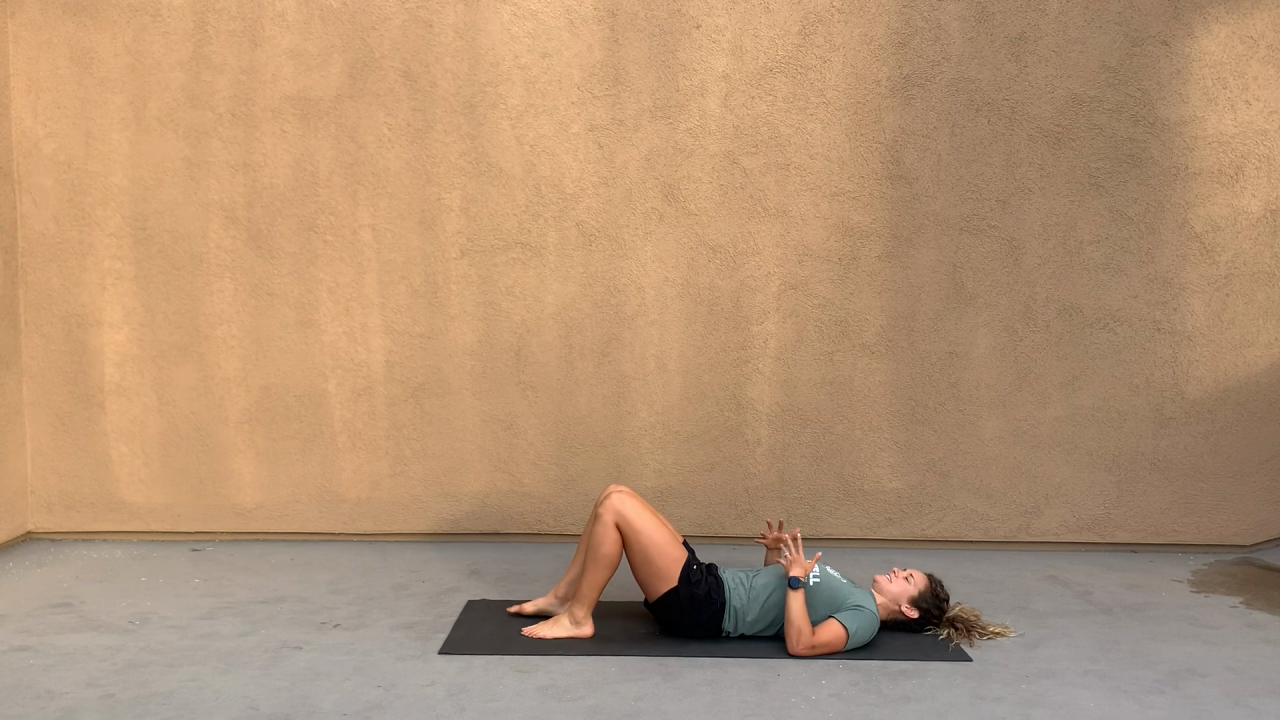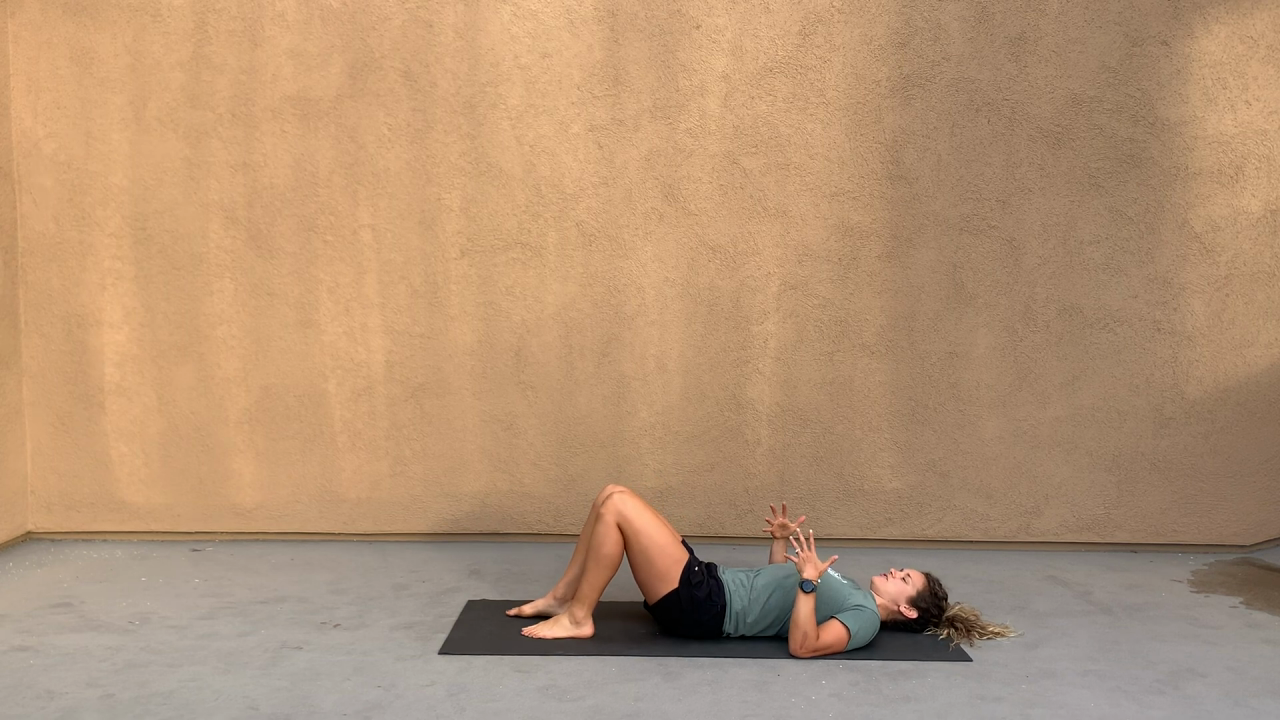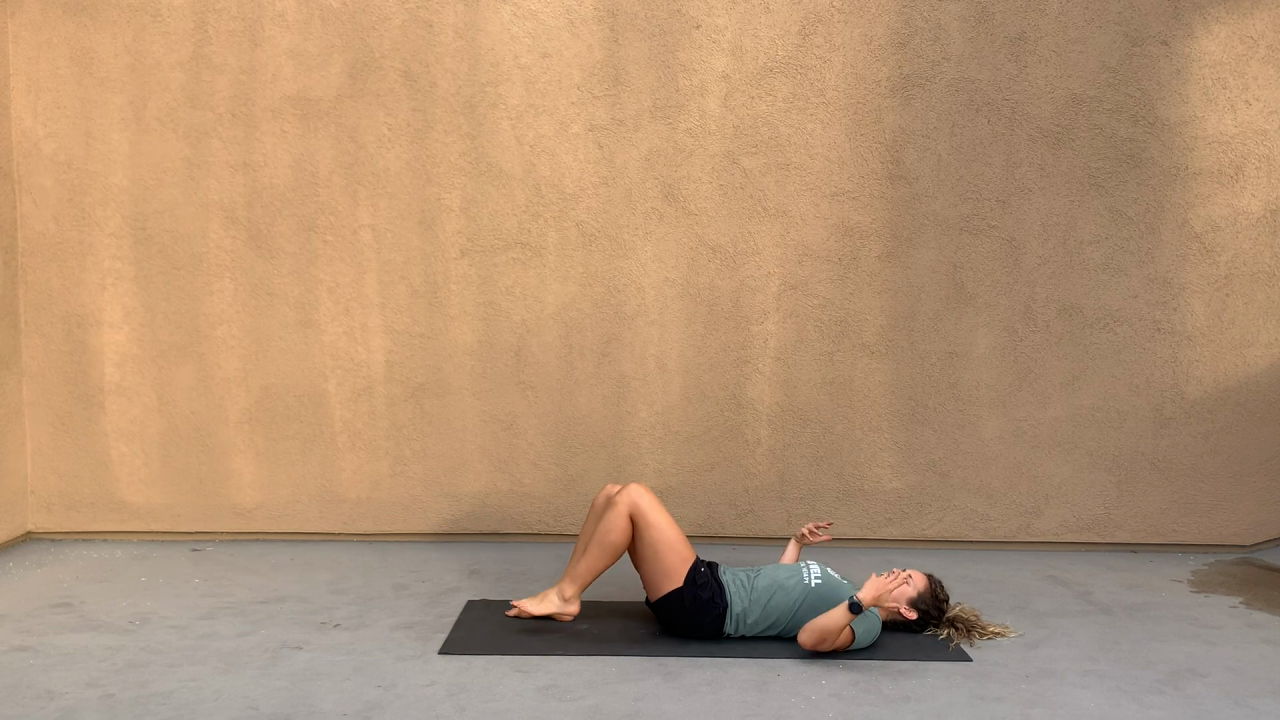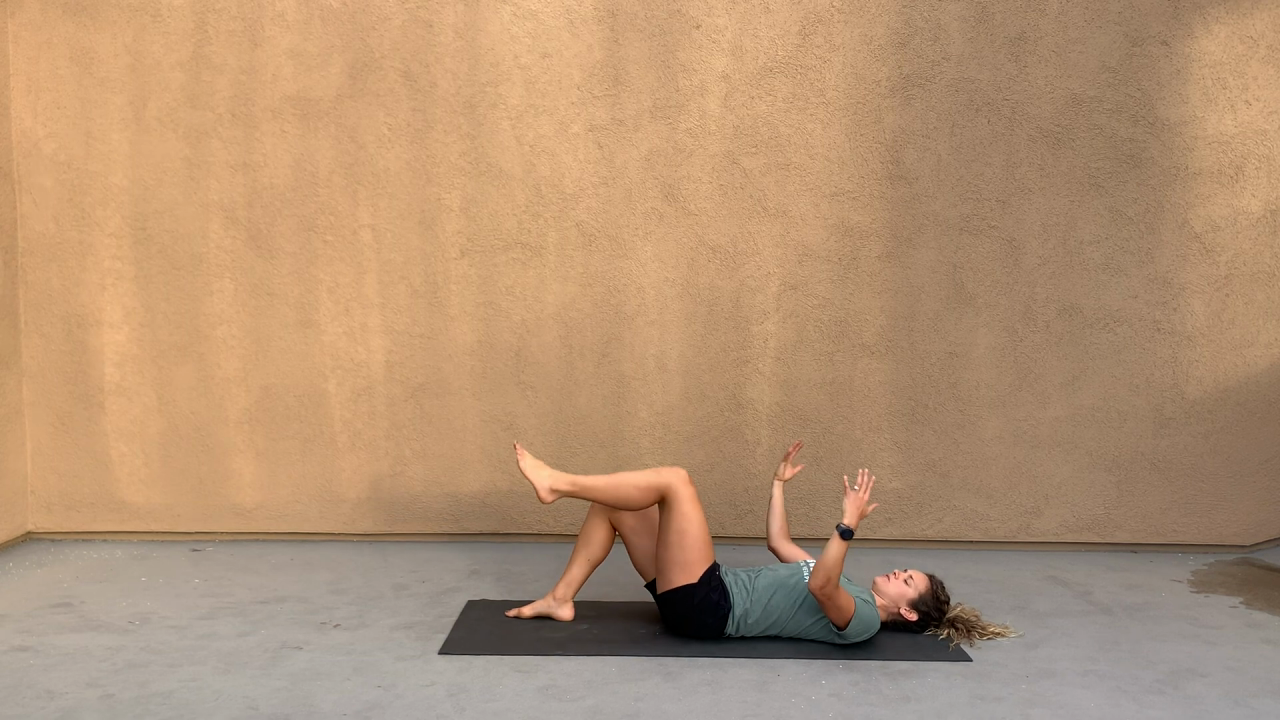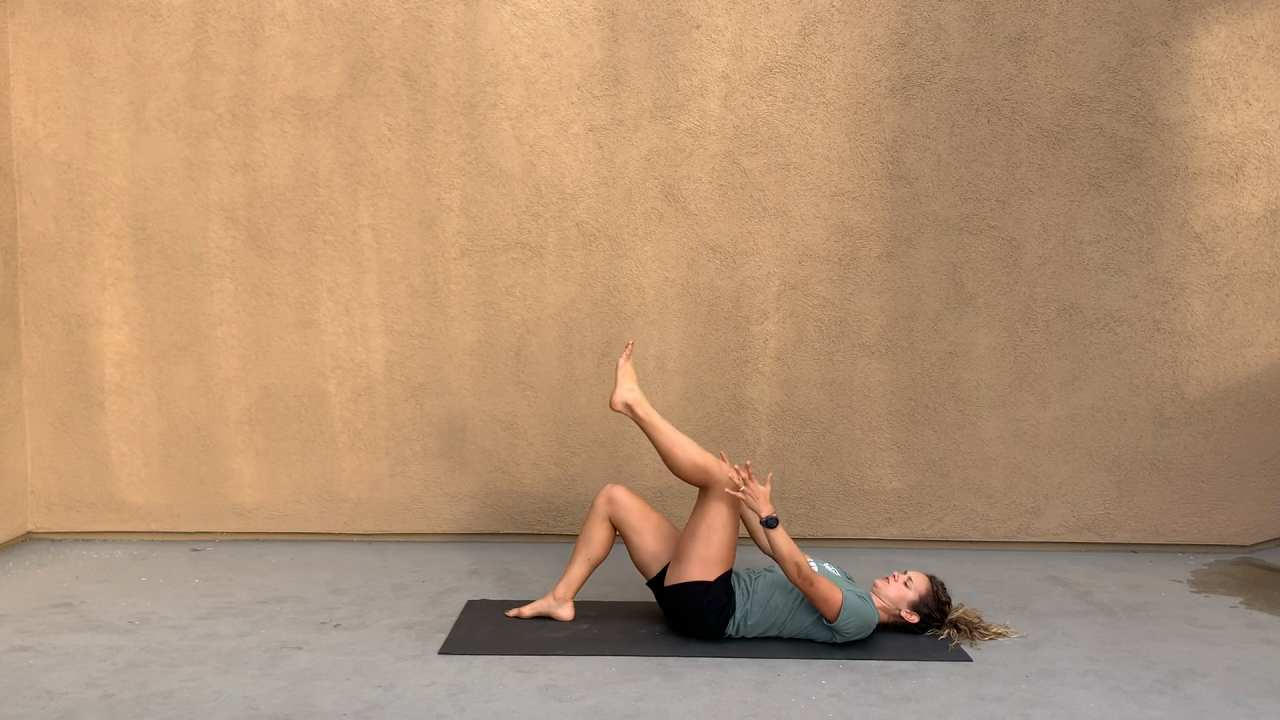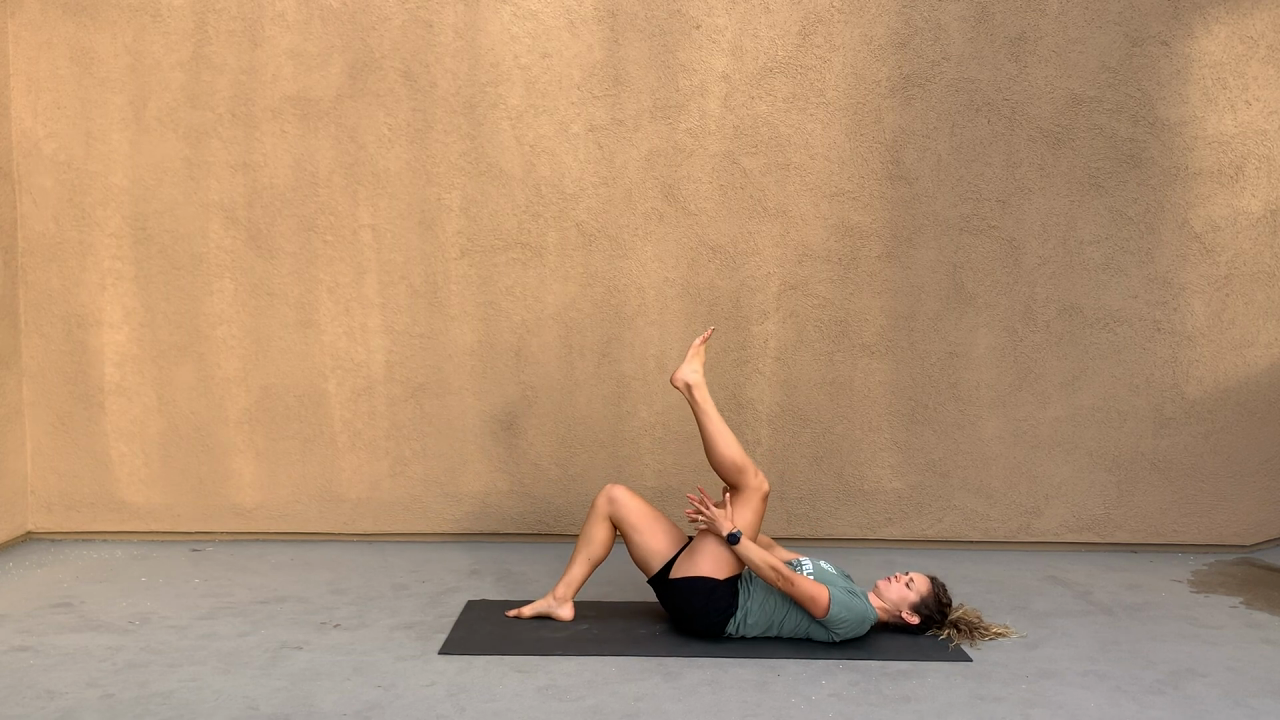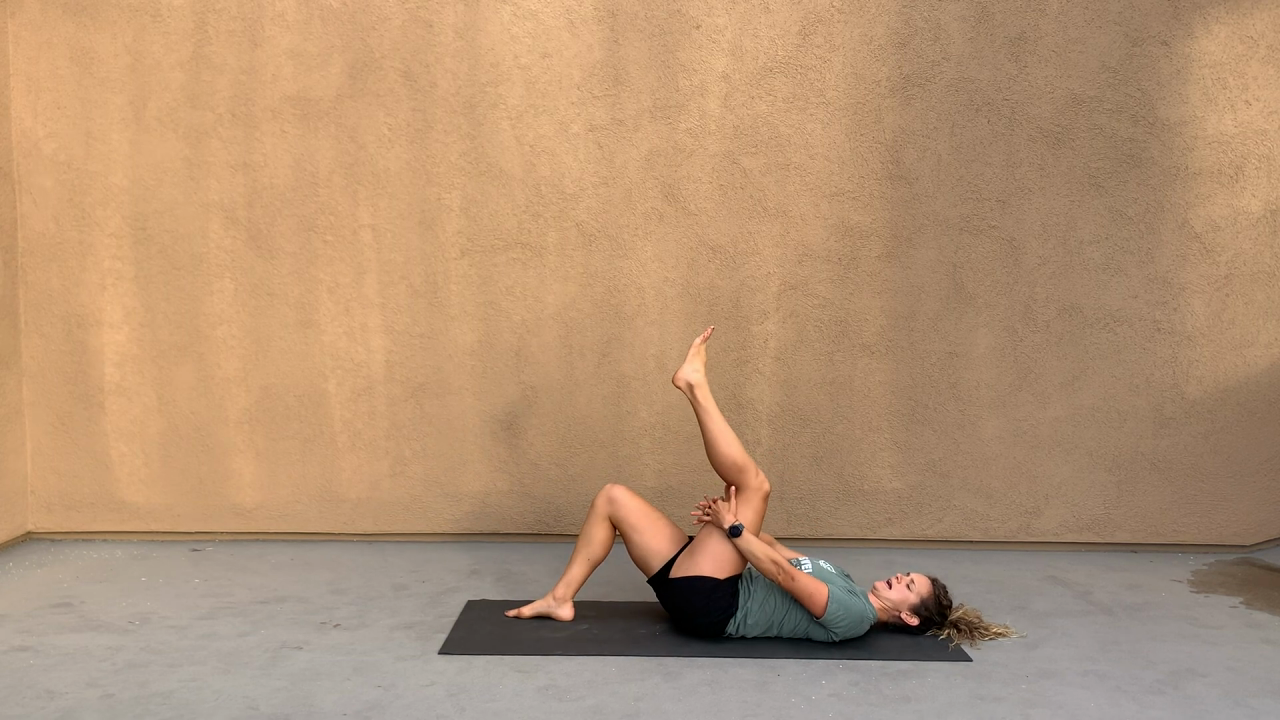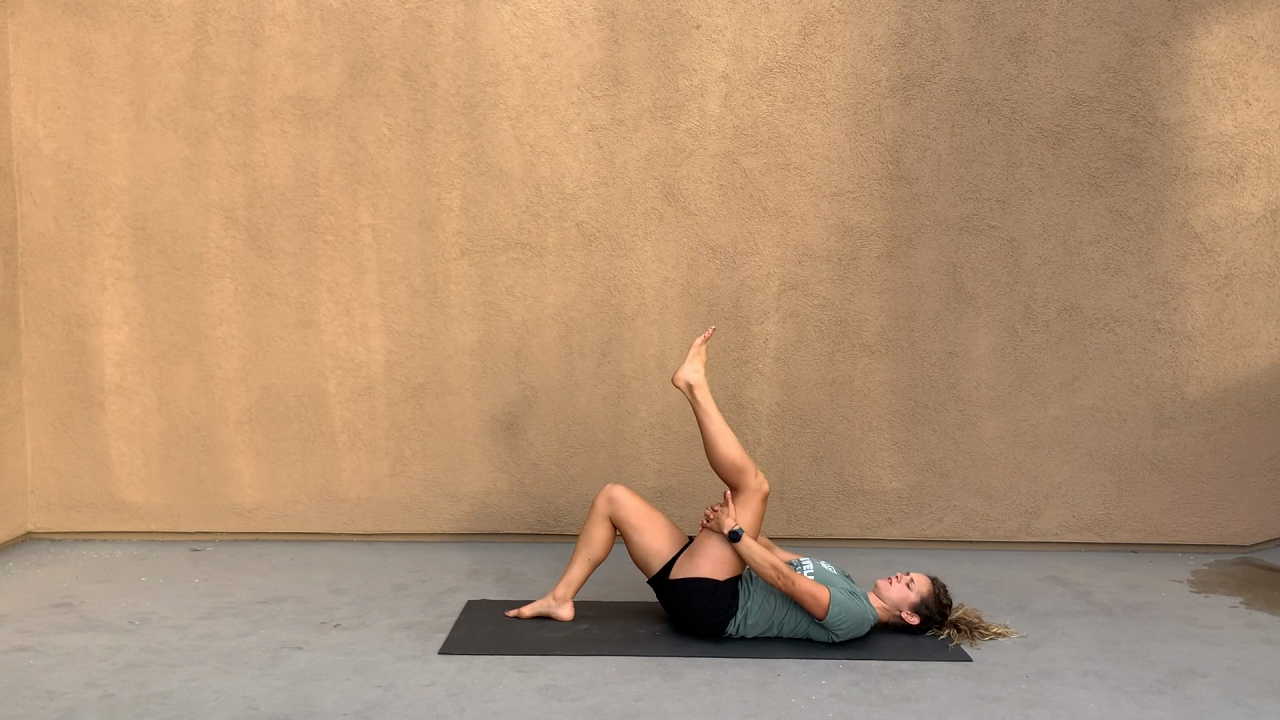
dt=0.4s
person 1, frame 1
left shoulder: (866, 618)
right shoulder: (854, 593)
left elbow: (800, 644)
left wrist: (795, 579)
right wrist: (780, 554)
left hip: (700, 608)
right hip: (708, 583)
left knee: (615, 508)
right knee: (614, 494)
left ankle: (578, 618)
right ankle: (562, 597)
person 1, frame 2
left shoulder: (865, 619)
right shoulder: (852, 593)
left elbow: (801, 644)
left wrist: (808, 580)
right wrist: (781, 538)
left hip: (701, 608)
right hip: (708, 582)
left knee: (617, 507)
right knee: (612, 495)
left ankle: (578, 617)
right ankle: (560, 597)
person 1, frame 3
left shoulder: (865, 624)
right shoulder: (851, 596)
left elbow: (809, 637)
left wrist: (858, 602)
right wrist: (798, 541)
left hip: (701, 607)
right hip: (710, 583)
left knee: (633, 497)
right knee: (613, 494)
left ankle: (566, 596)
right ankle: (563, 591)
person 1, frame 4
left shoulder: (860, 619)
right shoulder: (848, 590)
left elbow: (819, 585)
right elbow: (779, 543)
left wrist: (848, 525)
right wrist: (780, 483)
left hip: (703, 607)
right hip: (704, 594)
left knee: (675, 480)
right knee: (615, 506)
left ankle: (560, 483)
right ankle: (560, 599)
person 1, frame 5
left shoulder: (858, 618)
right shoulder: (845, 586)
left elbow: (799, 574)
right elbow: (780, 555)
left wrist: (766, 513)
right wrist: (741, 502)
left hip: (706, 606)
right hip: (697, 593)
left knee: (719, 474)
right knee: (613, 496)
left ankle: (634, 402)
right ankle: (560, 600)
person 1, frame 6
left shoulder: (854, 617)
right shoulder: (845, 587)
left elbow: (784, 579)
right elbow: (773, 551)
left wrist: (728, 533)
right wrist: (728, 519)
left hip: (707, 604)
right hip: (696, 590)
left knee: (754, 483)
right knee: (613, 498)
left ankle: (695, 387)
right ankle: (560, 600)
person 1, frame 7
left shoulder: (853, 615)
right shoulder: (844, 586)
left elbow: (783, 572)
right elbow: (772, 548)
left wrist: (732, 526)
right wrist: (732, 521)
left hip: (707, 603)
right hip: (695, 589)
left knee: (755, 484)
right knee: (612, 498)
left ankle: (697, 387)
right ankle: (560, 599)
person 1, frame 8
left shoulder: (854, 617)
right shoulder: (846, 588)
left elbow: (784, 579)
right elbow: (777, 555)
left wrist: (732, 532)
right wrist: (736, 526)
left hip: (707, 604)
right hip: (695, 588)
left knee: (753, 485)
right knee: (612, 497)
left ankle: (696, 388)
right ankle: (560, 600)
